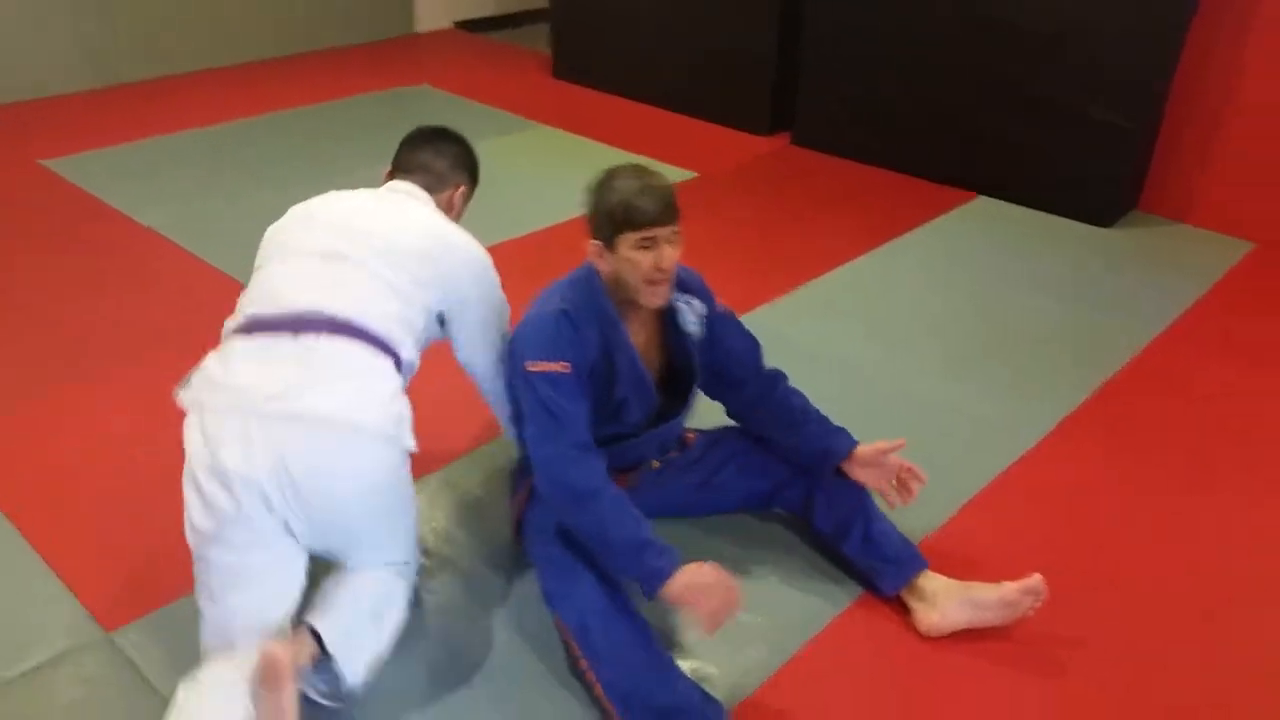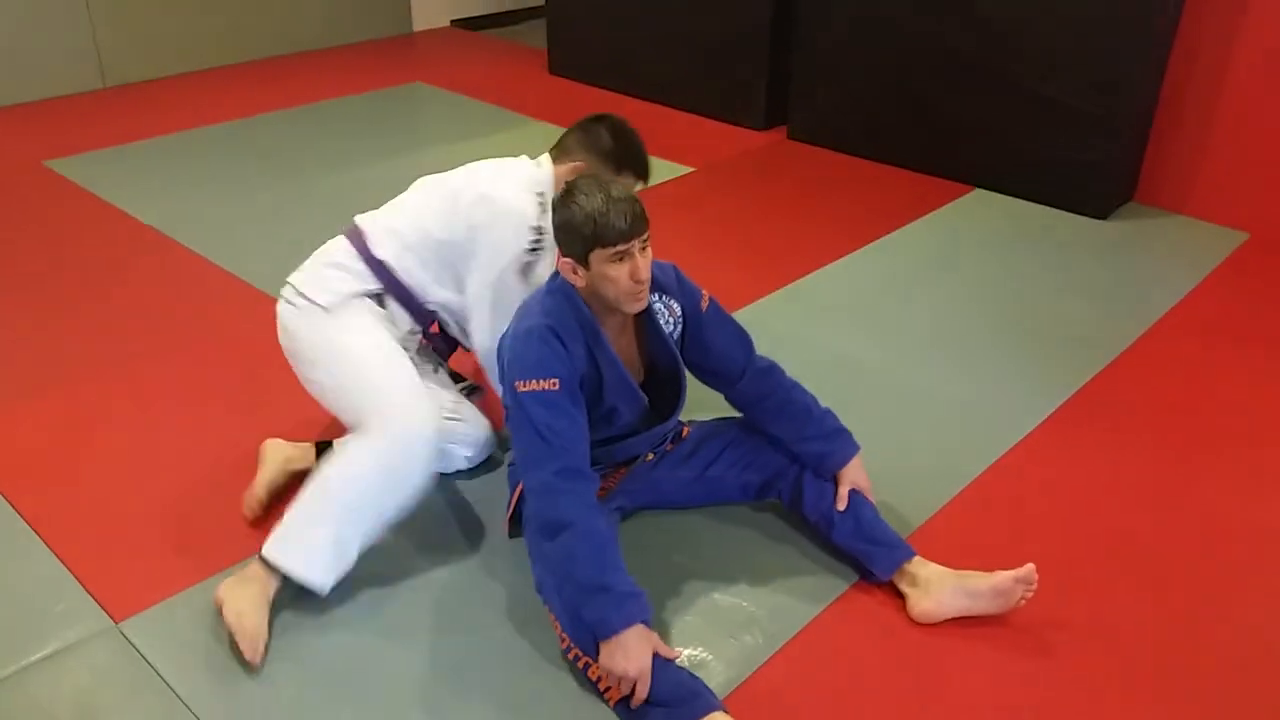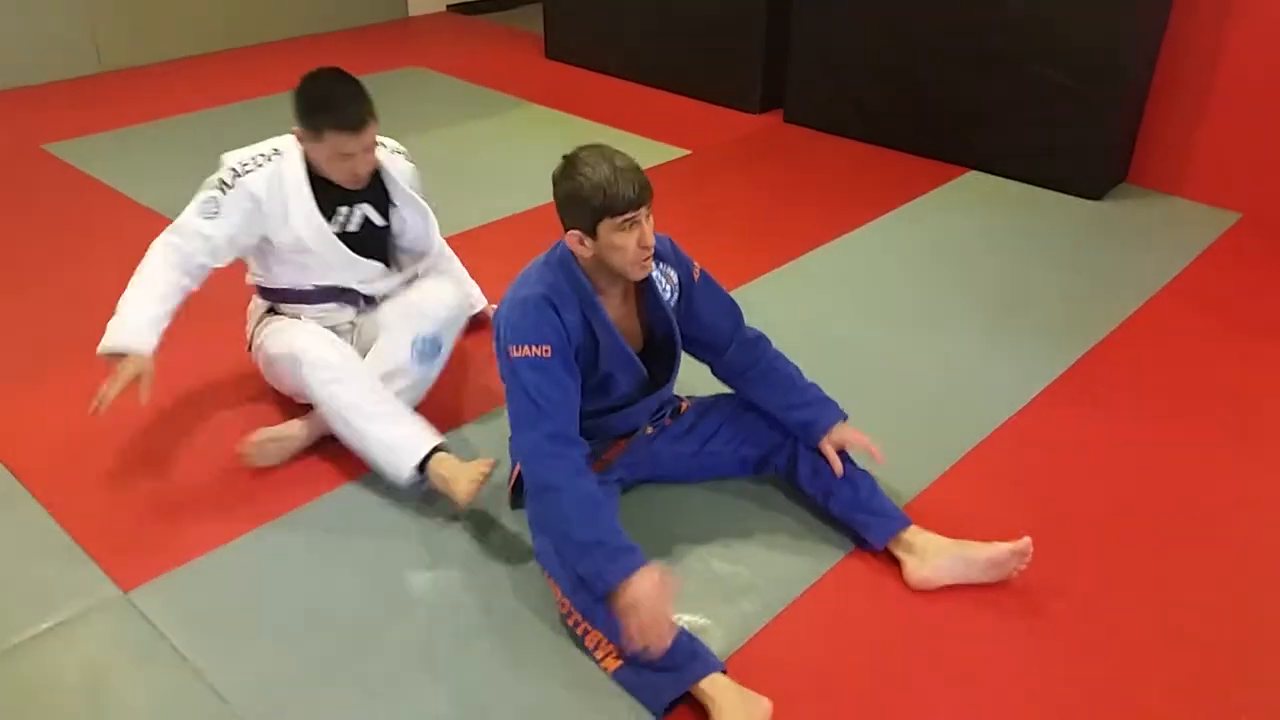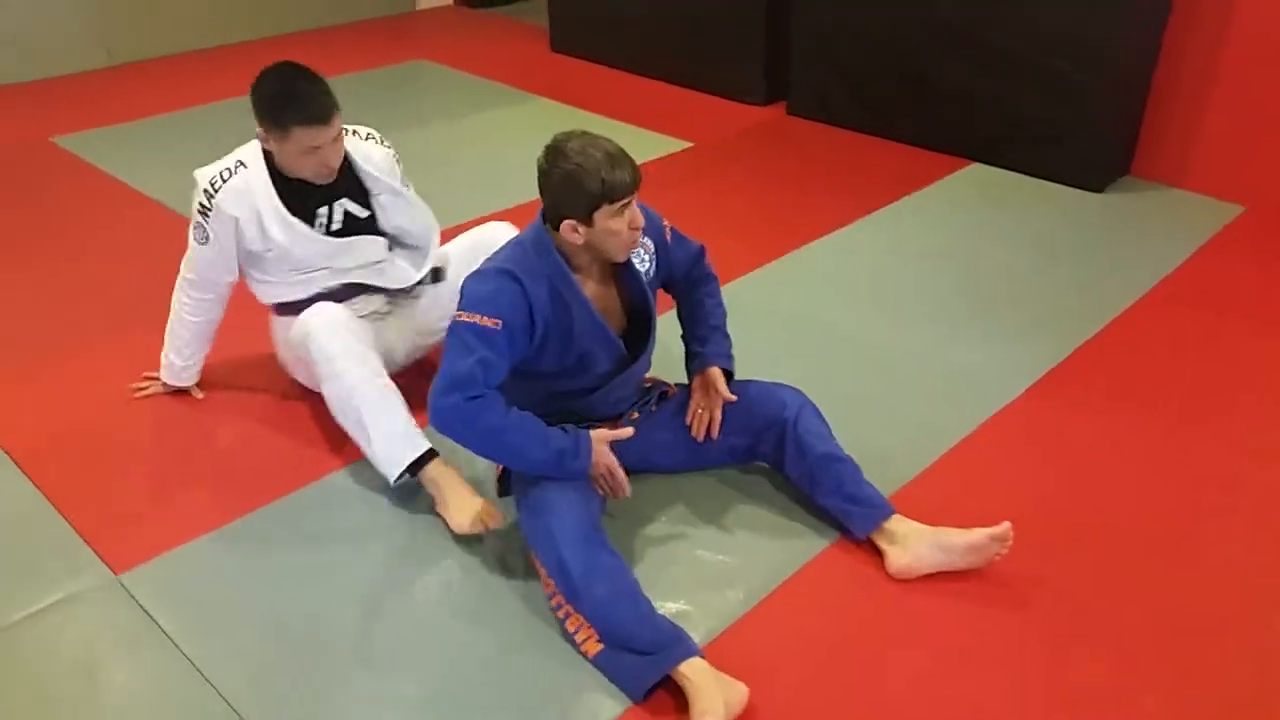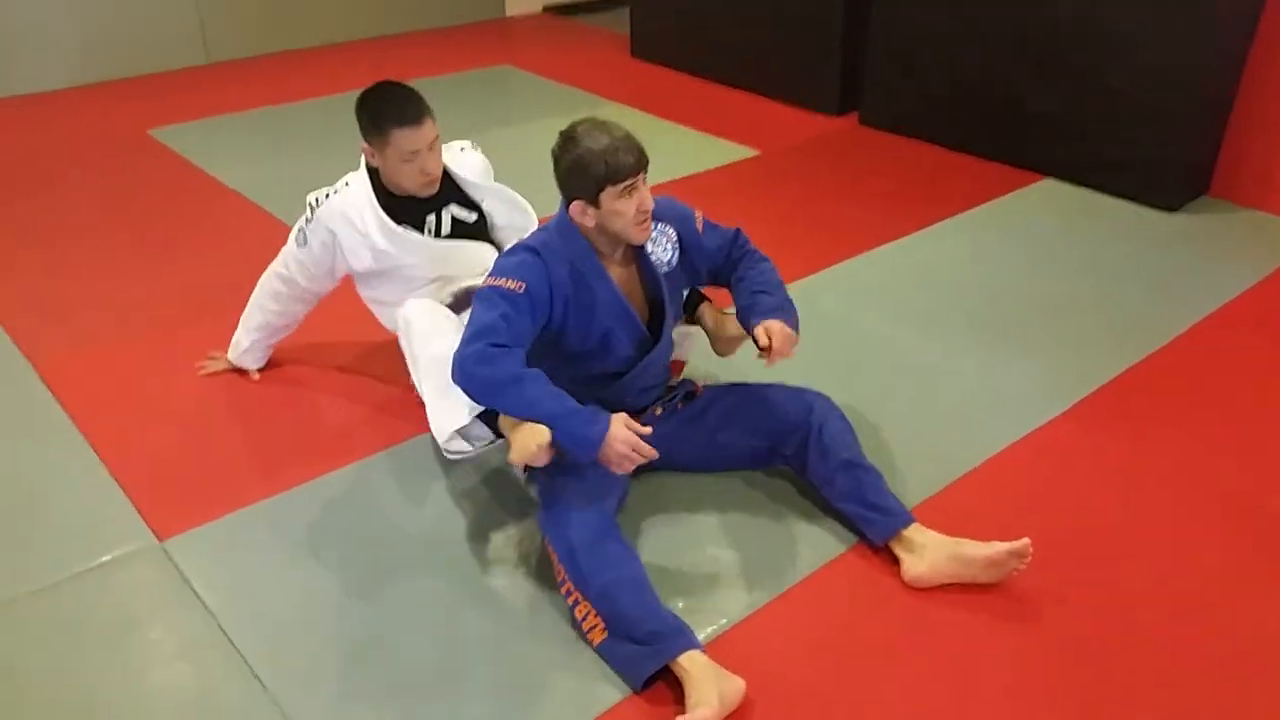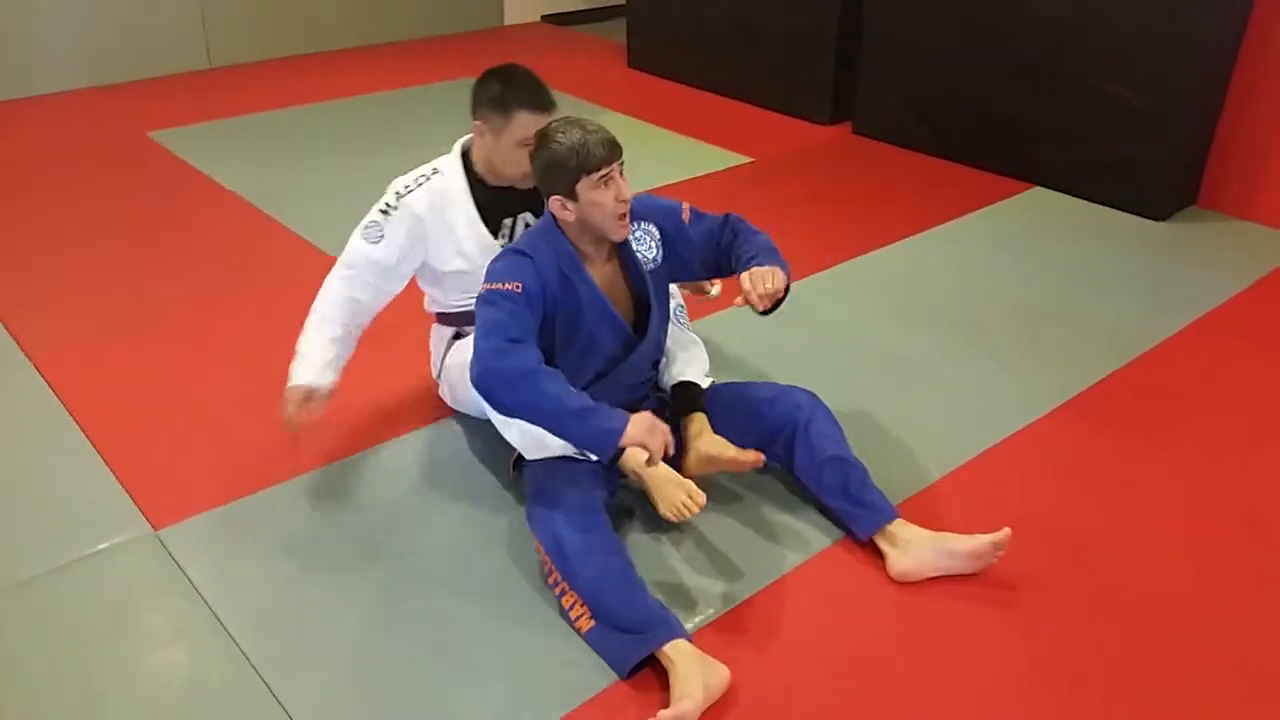
dt=0.7s
person 1, frame 1
left shoulder: (684, 293)
right shoulder: (553, 331)
left elbow: (751, 387)
right elbow: (568, 477)
left wrist: (841, 452)
right wrist: (662, 571)
left hip: (659, 459)
right hip: (570, 493)
left knee: (810, 469)
right knee: (584, 590)
left ankle: (925, 591)
person 1, frame 2
left shoulder: (665, 288)
right shoulder: (538, 342)
left elbow: (750, 378)
right elbow: (562, 494)
left wrist: (838, 451)
right wrist: (617, 619)
left hip: (654, 450)
right hip: (574, 483)
left knee: (793, 454)
right knee: (584, 594)
left ankle: (918, 577)
person 1, frame 3
left shoulder: (661, 261)
right shoulder: (535, 311)
left elbow: (737, 348)
right elbow: (550, 456)
left wrist: (821, 415)
right wrist: (621, 568)
left hip: (652, 424)
right hip: (572, 458)
left knee: (790, 428)
right knee: (579, 555)
left ankle: (914, 546)
person 1, frame 4
left shoulder: (638, 233)
right shoulder: (506, 288)
left elbow: (695, 277)
right elbow: (456, 404)
left wrist: (710, 361)
right wrist: (573, 451)
left hip: (635, 412)
right hip: (558, 446)
left knee: (779, 409)
right knee: (563, 536)
left ankle: (896, 535)
person 1, frame 5
left shoulder: (665, 222)
right shoulder: (536, 266)
left elbow: (738, 256)
right elbow: (479, 362)
left wrist: (769, 311)
right wrist: (588, 432)
left hip: (663, 408)
right hip: (584, 435)
left knee: (804, 414)
right knee: (574, 522)
left ankle: (914, 544)
person 1, frame 6
left shoulder: (648, 220)
right shoulder: (524, 269)
left elbow: (731, 234)
right elbow: (499, 371)
left wrist: (764, 267)
right wrist: (611, 425)
left hip: (653, 405)
right hip: (572, 434)
left knee: (793, 410)
right knee: (562, 517)
left ankle: (899, 538)
right ankle: (685, 663)
person 2, frame 1
left shoulder: (305, 213)
right shoulder: (456, 248)
right elbow: (496, 371)
left hip: (226, 406)
right hip: (341, 428)
left knee: (242, 638)
right knee: (384, 566)
right ankle: (303, 654)
person 2, frame 2
left shoulder: (530, 190)
right shoulder: (516, 213)
left elbow: (511, 319)
right elbow: (497, 343)
left hip: (395, 322)
right hip: (337, 300)
left knee: (472, 441)
right knee: (413, 444)
left ankle: (303, 459)
right ankle: (260, 577)
person 2, frame 3
left shoulder: (394, 165)
right shoulder: (256, 178)
left elbow: (426, 246)
right elbow: (178, 251)
left wrist: (473, 303)
right wrist: (132, 343)
left hip: (376, 319)
right hip: (295, 325)
left knee: (442, 301)
right knee: (323, 358)
left ankle: (313, 428)
right ankle: (438, 466)
person 2, frame 4
left shoulder: (369, 152)
right shoulder: (231, 193)
left elbow: (418, 231)
right elbow: (203, 285)
left wrist: (439, 282)
right wrist: (180, 369)
left hip: (406, 301)
right hip: (322, 333)
left knee: (496, 240)
right knee: (328, 327)
right ankle: (435, 476)
person 2, frame 5
left shoulder: (465, 166)
right shoulder: (337, 215)
left elbow: (523, 236)
right elbow: (287, 284)
right wrist: (245, 352)
right hip: (449, 345)
right knee: (418, 316)
left ankle: (705, 319)
right ankle: (511, 427)
person 2, frame 6
right shoulder: (423, 200)
right elbow: (352, 280)
right wrist: (314, 369)
right hip: (475, 342)
left knee: (659, 293)
left ankle: (696, 432)
right ankle: (638, 462)
